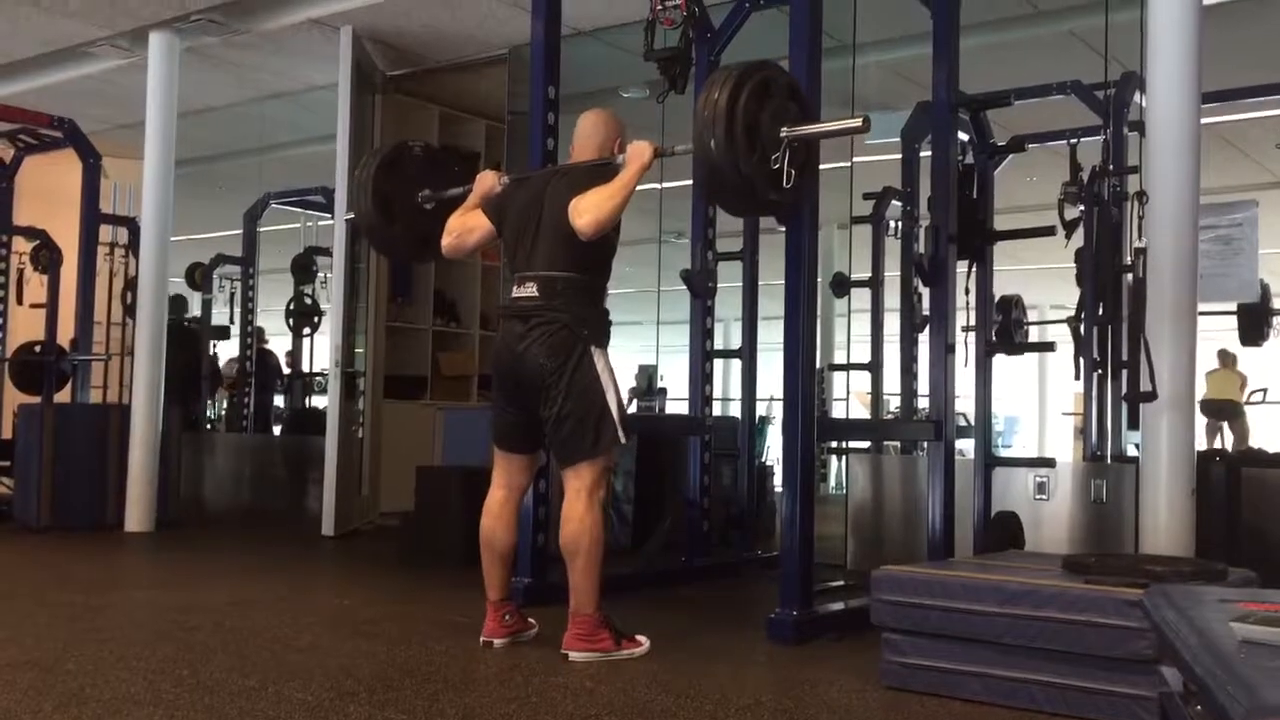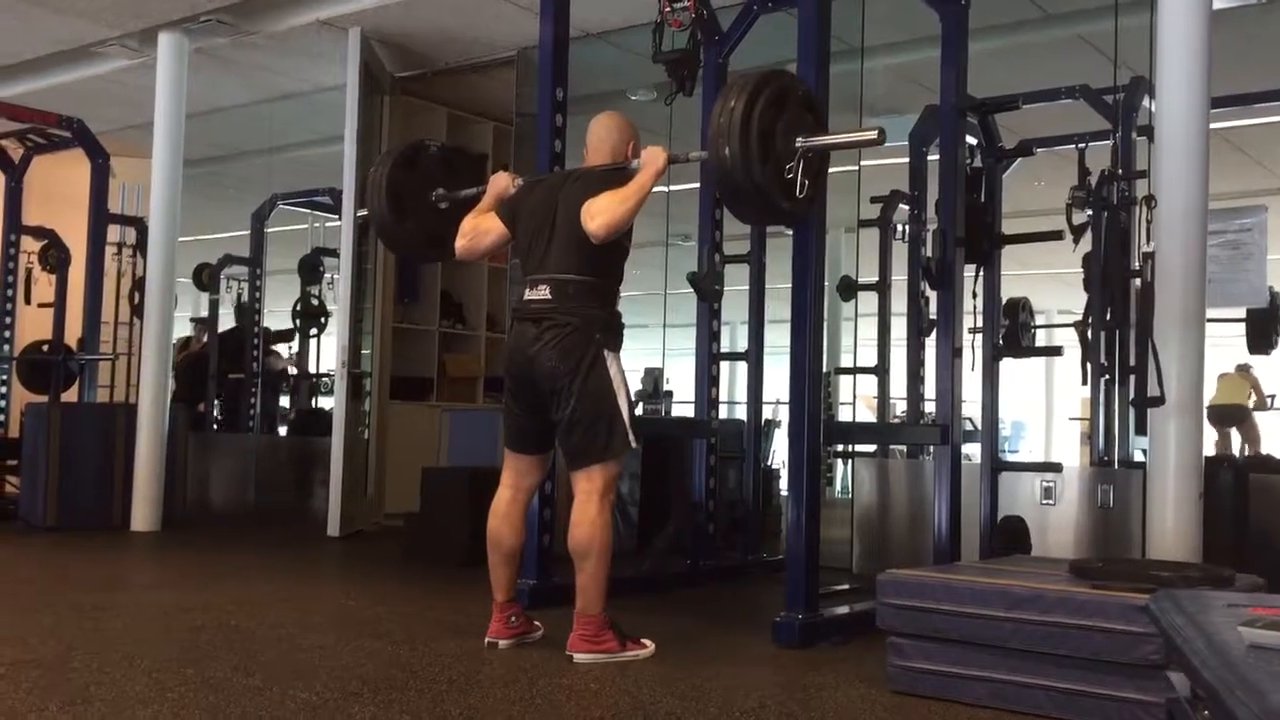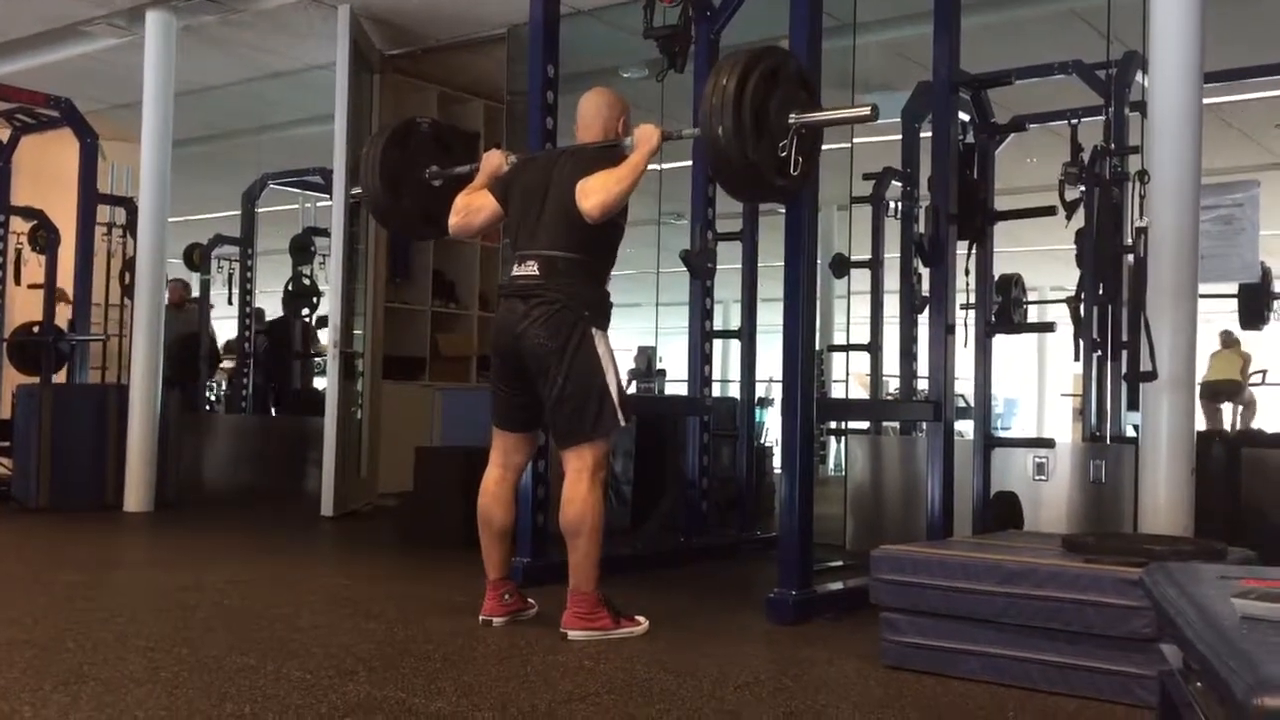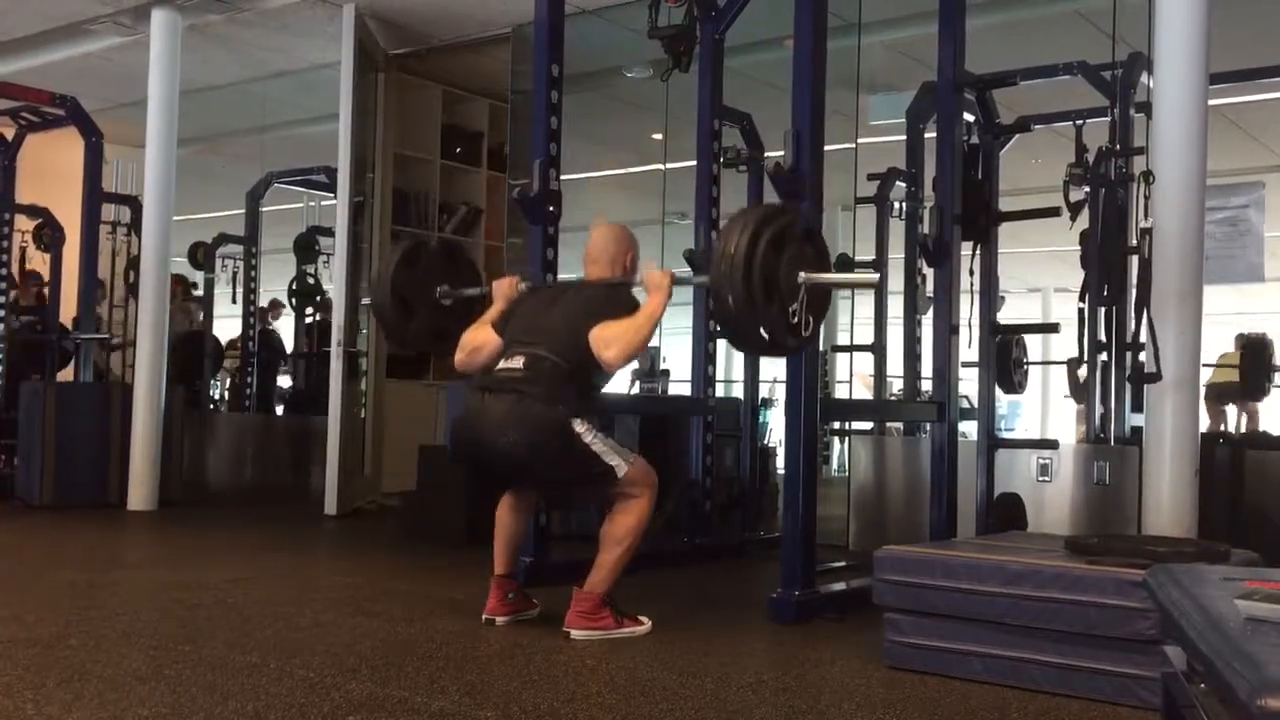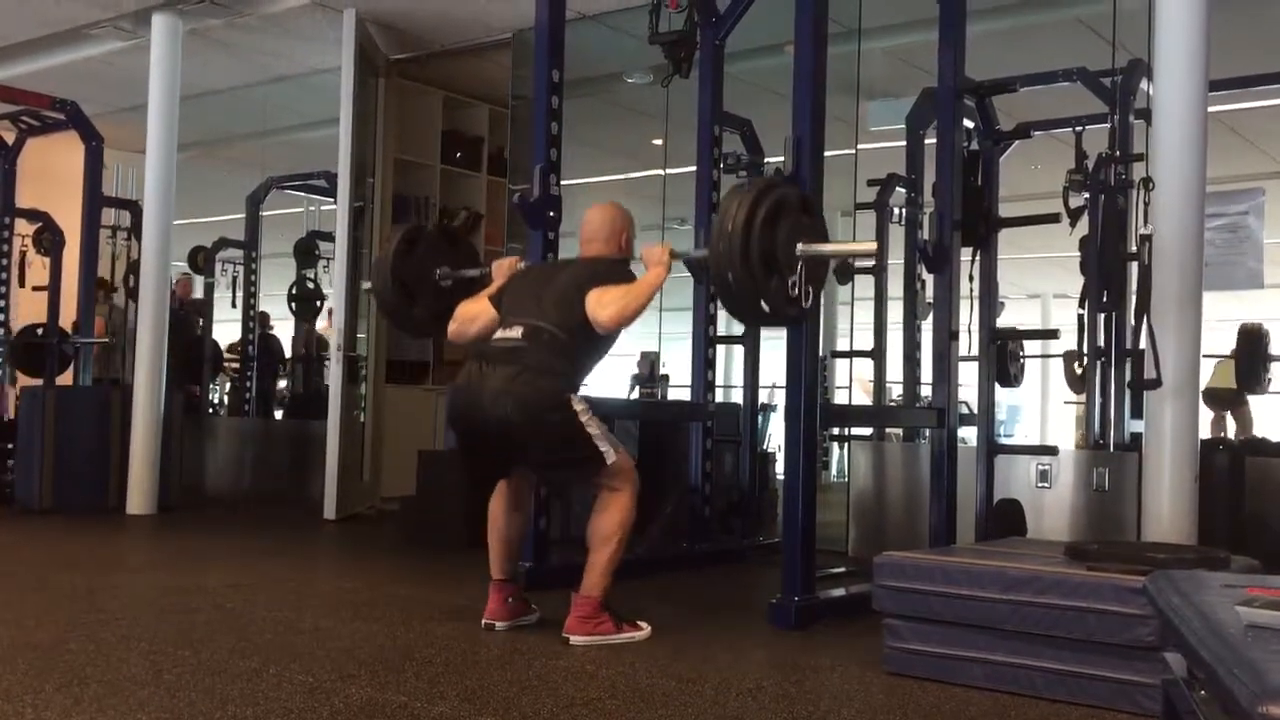
dt=1s
person 1, frame 1
left shoulder: (520, 189)
right shoulder: (602, 177)
left elbow: (453, 240)
right elbow: (586, 221)
left wrist: (480, 193)
right wrist: (636, 166)
left hip: (513, 338)
right hip: (566, 339)
left knee: (507, 480)
right knee: (585, 482)
left ankle: (499, 615)
right ankle: (586, 629)
person 1, frame 2
left shoulder: (534, 191)
right shoulder: (616, 181)
left elbow: (466, 243)
right elbow: (599, 223)
left wrist: (494, 194)
right wrist: (650, 172)
left hip: (525, 338)
right hip: (579, 341)
left knee: (516, 480)
right knee: (595, 484)
left ankle: (504, 617)
right ankle: (590, 631)
person 1, frame 3
left shoulder: (528, 167)
right shoulder: (609, 159)
left elbow: (460, 221)
right elbow: (594, 203)
left wrist: (487, 173)
right wrist: (644, 150)
left hip: (512, 317)
right hip: (566, 320)
left knee: (505, 460)
right knee: (585, 464)
left ankle: (498, 594)
right ankle: (585, 608)
person 1, frame 4
left shoulder: (535, 296)
right shoulder: (615, 299)
left elbow: (466, 357)
right elbow: (612, 352)
left wrist: (501, 302)
right wrist: (657, 297)
left hip: (473, 423)
right hip: (531, 423)
left knee: (523, 482)
right knee: (639, 486)
left ankle: (503, 594)
right ankle: (589, 608)
person 1, frame 5
left shoulder: (533, 272)
right shoulder: (612, 270)
left elbow: (459, 329)
right elbow: (607, 314)
left wrist: (499, 283)
right wrist: (656, 271)
left hip: (469, 391)
right hip: (530, 395)
left knee: (513, 478)
right knee: (620, 481)
left ankle: (502, 598)
right ankle: (588, 613)
